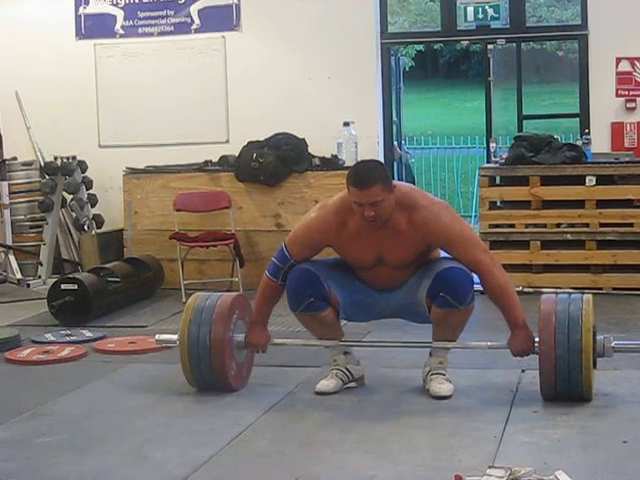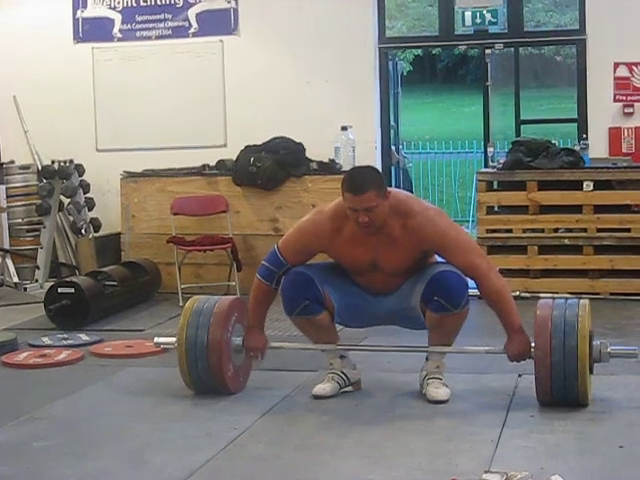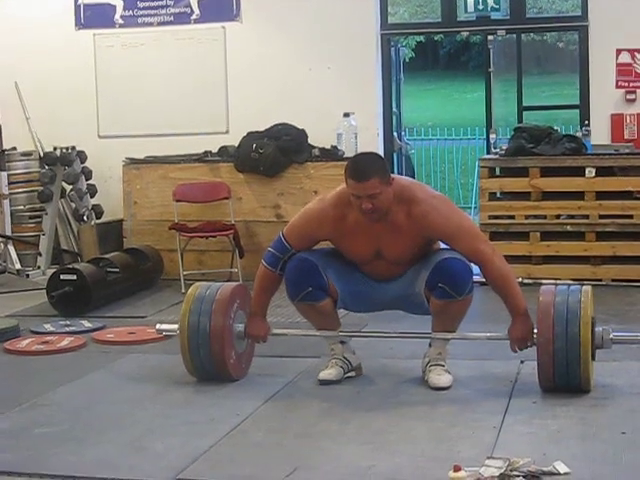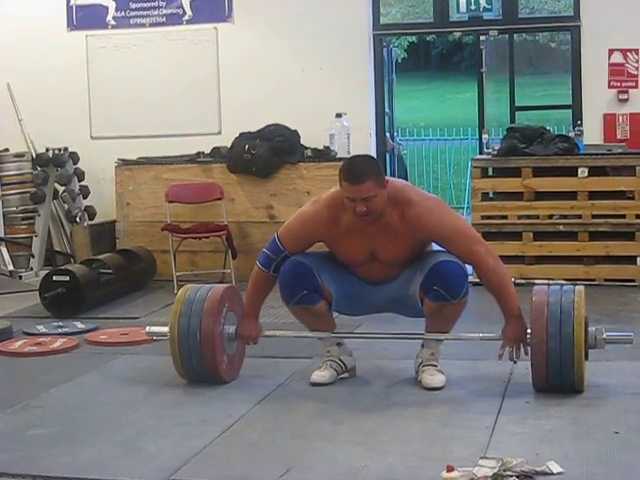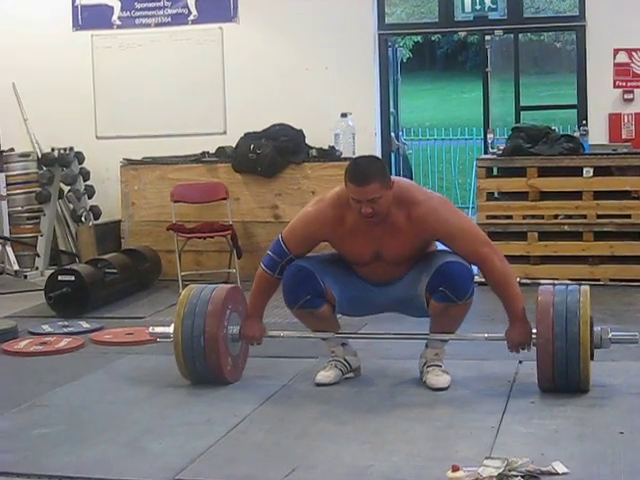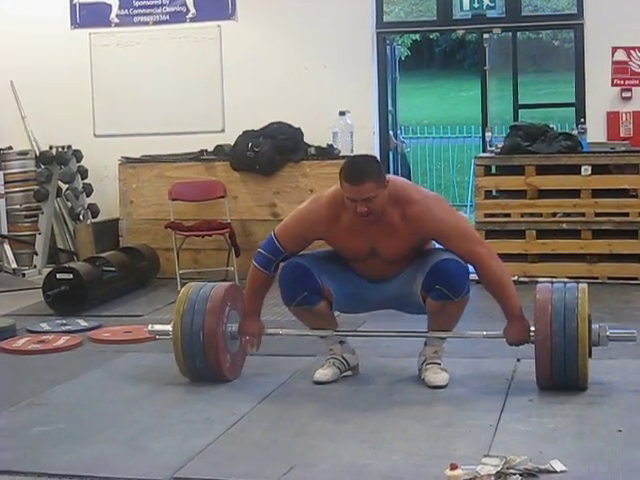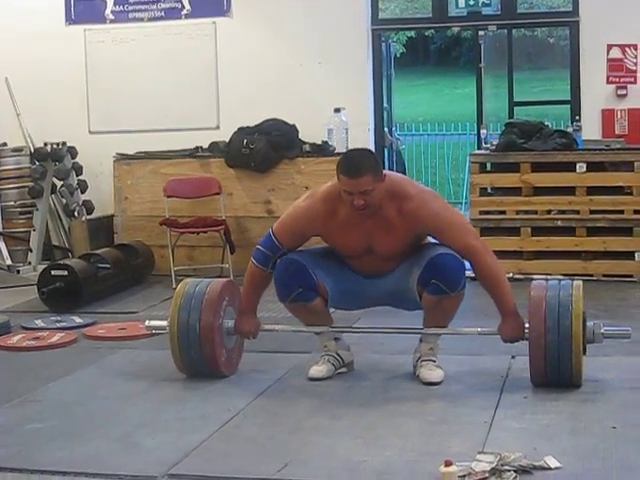
dt=0.4s
person 1, frame 1
left shoulder: (427, 213)
right shoulder: (328, 217)
left elbow: (486, 265)
right elbow: (280, 265)
left wrist: (519, 328)
right wrist: (258, 324)
left hip: (417, 290)
right hip: (361, 290)
left knee: (457, 280)
right knee: (301, 282)
left ankle: (437, 364)
right ankle: (344, 363)
person 1, frame 2
left shoulder: (422, 219)
right shoulder: (323, 223)
left elbow: (483, 270)
right elbow: (272, 266)
left wrist: (516, 332)
right wrist: (254, 329)
left hip: (412, 297)
right hip: (357, 296)
left knee: (450, 283)
right knee: (296, 285)
left ankle: (433, 369)
right ankle: (340, 367)
person 1, frame 3
left shoulder: (425, 207)
right shoulder: (327, 211)
left elbow: (487, 256)
right elbow: (276, 255)
left wrist: (520, 317)
right wrist: (257, 315)
left hip: (416, 282)
right hip: (360, 282)
left knee: (455, 270)
right knee: (299, 271)
left ankle: (436, 355)
right ankle: (342, 353)
person 1, frame 4
left shoulder: (419, 209)
right shoulder: (321, 213)
left elbow: (483, 256)
right elbow: (271, 256)
left wrist: (514, 319)
right wrist: (249, 317)
left hip: (409, 285)
right hip: (353, 285)
left knee: (451, 274)
right knee: (293, 274)
left ankle: (429, 355)
right ankle: (337, 354)
person 1, frame 5
left shoulder: (425, 208)
right shoulder: (325, 212)
left elbow: (488, 256)
right elbow: (276, 258)
left wrist: (518, 320)
right wrist: (253, 317)
left hip: (414, 284)
right hip: (356, 285)
left knee: (457, 274)
right knee: (297, 280)
left ankle: (433, 356)
right ankle: (342, 355)
person 1, frame 6
left shoulder: (420, 207)
right shoulder: (321, 210)
left elbow: (483, 256)
right elbow: (269, 253)
left wrist: (515, 318)
right wrist: (250, 315)
left hip: (411, 280)
right hip: (354, 281)
left knee: (452, 272)
right knee: (293, 277)
left ankle: (432, 354)
right ankle: (340, 352)
person 1, frame 7
left shoulder: (416, 202)
right shoulder: (317, 206)
left elbow: (478, 252)
right elbow: (266, 252)
left wrist: (510, 315)
right wrist: (247, 312)
left hip: (406, 277)
right hip: (349, 277)
left knee: (448, 266)
right knee: (288, 273)
left ankle: (427, 351)
right ankle: (335, 349)
